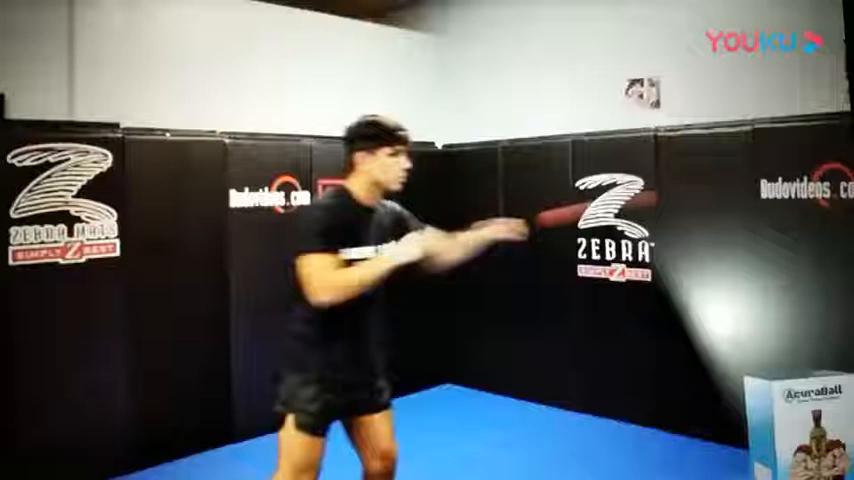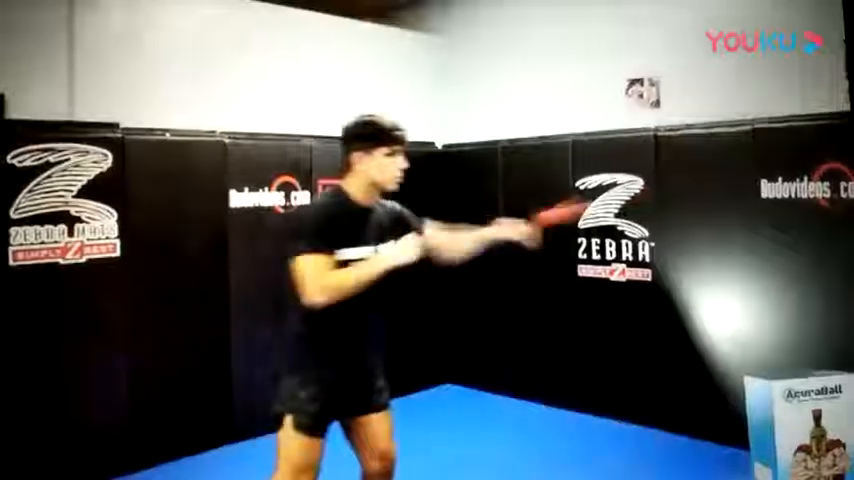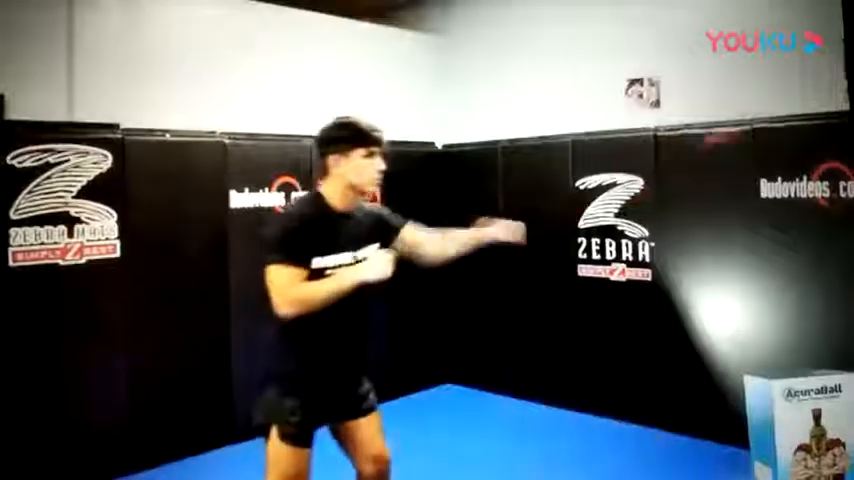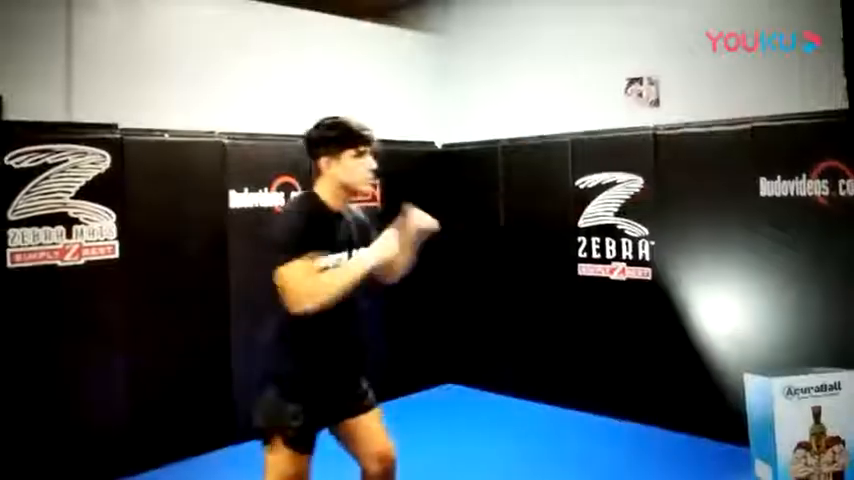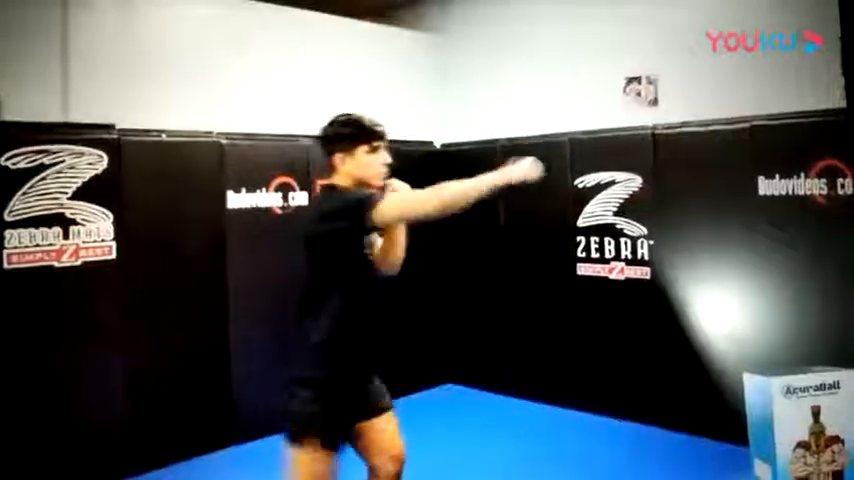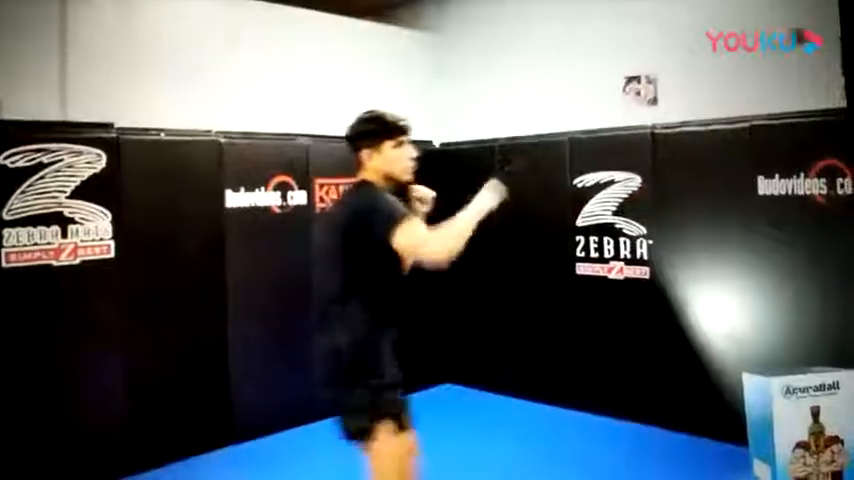
dt=0.2s
person 1, frame 1
left shoulder: (391, 216)
right shoulder: (324, 214)
left elbow: (441, 253)
right elbow: (323, 290)
left wrist: (485, 233)
right wrist: (394, 257)
left hip: (363, 360)
right hip: (315, 363)
person 1, frame 2
left shoulder: (390, 216)
right shoulder: (320, 215)
left elbow: (448, 246)
right elbow: (316, 291)
left wrist: (499, 231)
right wrist: (387, 259)
left hip: (363, 364)
right hip: (313, 367)
person 1, frame 3
left shoulder: (375, 219)
right shoulder: (294, 222)
left elbow: (433, 245)
right elbow: (286, 303)
left wrist: (487, 231)
right wrist: (360, 274)
left hip: (349, 373)
right hip: (299, 376)
person 1, frame 4
left shoulder: (355, 220)
right shoulder: (286, 225)
left elbow: (388, 275)
right elbow: (304, 297)
left wrist: (410, 236)
right wrist: (372, 255)
left hip: (345, 372)
right hip: (299, 376)
person 1, frame 5
left shoulder: (351, 207)
right shoulder: (337, 206)
left elbow: (386, 265)
right elbow: (429, 203)
left wrist: (398, 215)
right wrist: (507, 173)
left hip: (353, 364)
right hip: (322, 368)
person 1, frame 6
left shoulder: (361, 204)
right shoulder: (374, 204)
left elbow: (398, 265)
right elbow: (436, 252)
left wrist: (416, 215)
right wrist: (479, 205)
left hip: (361, 353)
right hip: (362, 357)
